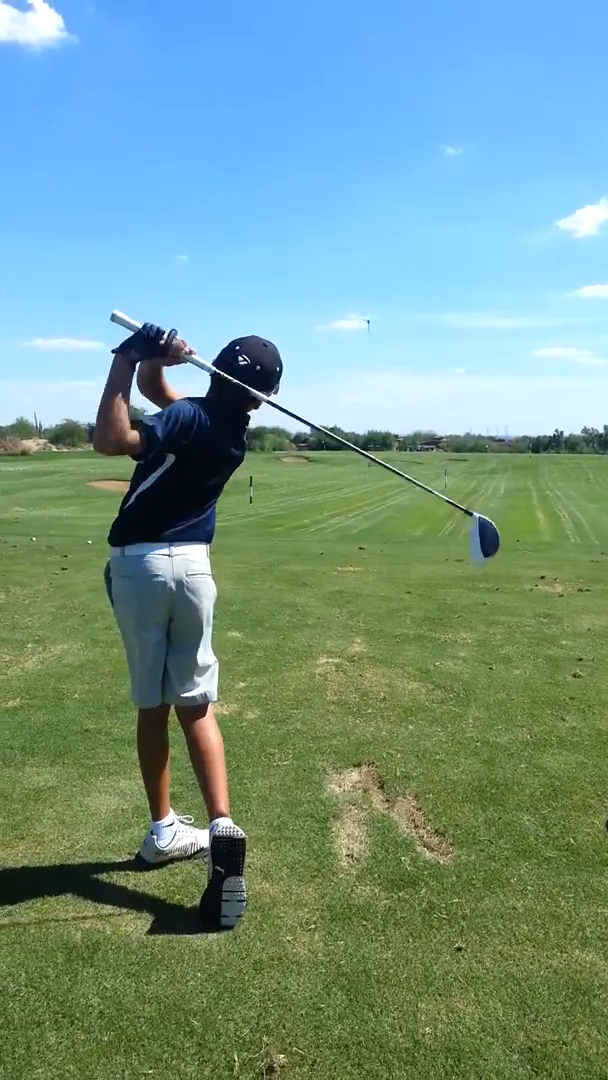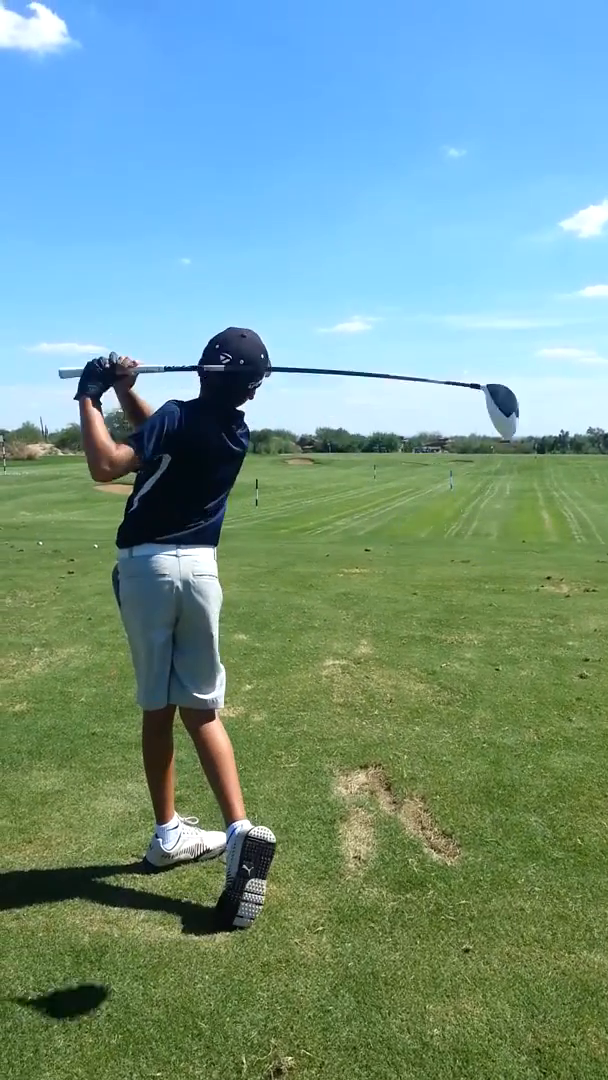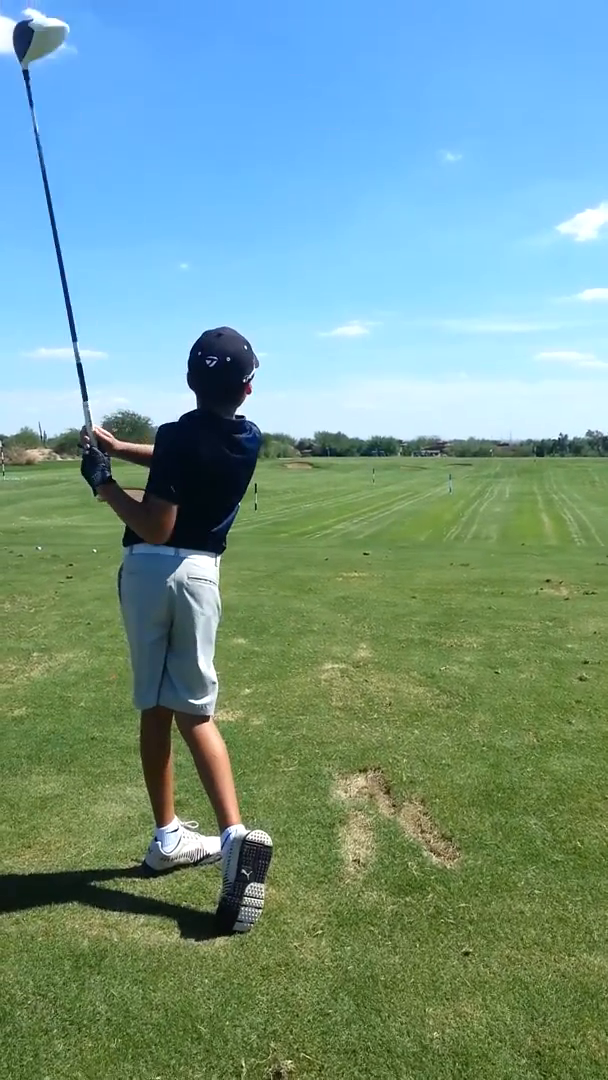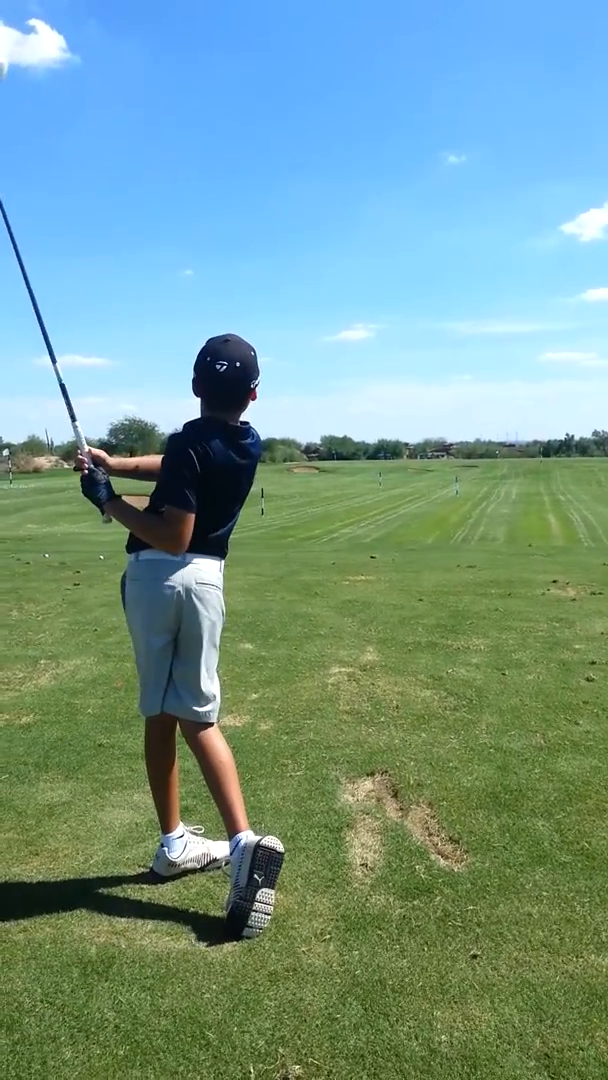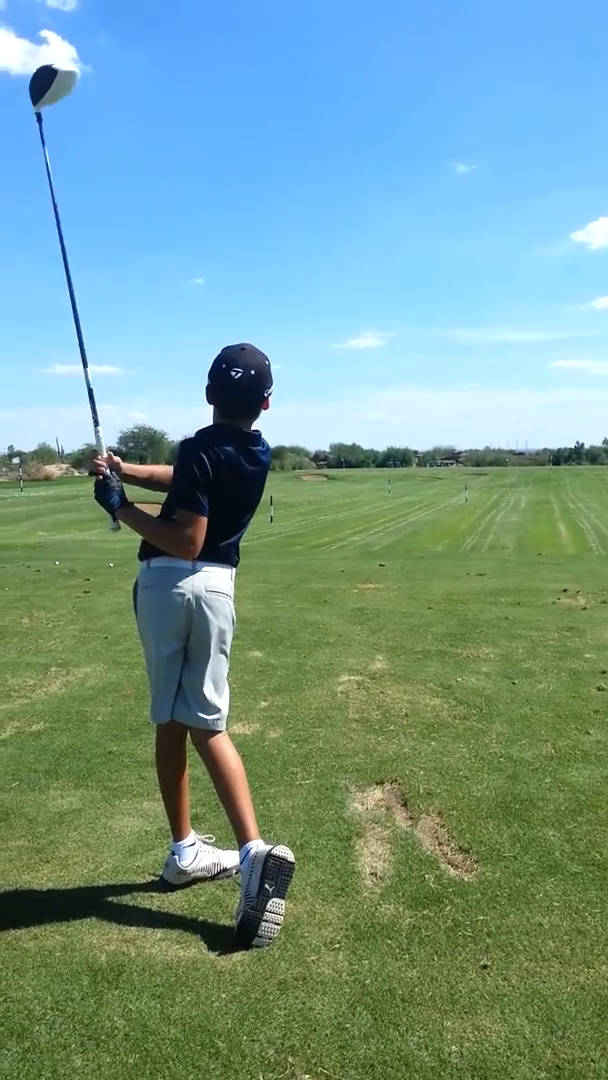
dt=0.5s
person 1, frame 1
left shoulder: (187, 420)
right shoulder: (234, 435)
left elbow: (109, 440)
right elbow: (162, 399)
left wrist: (130, 358)
right wrist: (150, 357)
left hip: (138, 566)
right hip: (191, 567)
left knee: (152, 705)
right knee: (195, 704)
left ankle: (163, 829)
right ankle: (221, 827)
person 1, frame 2
left shoulder: (178, 416)
right shoulder: (237, 434)
left elbow: (106, 467)
left wrist: (89, 402)
right wrist: (126, 394)
left hip: (146, 568)
right hip: (198, 569)
left knee: (157, 706)
right knee: (200, 707)
left ankle: (168, 833)
right ankle: (240, 831)
person 1, frame 3
left shoulder: (178, 435)
right shoulder: (248, 441)
left elbow: (155, 527)
left wrist: (103, 482)
right wrist: (119, 448)
left hip: (147, 570)
right hip: (199, 575)
left knee: (155, 708)
right knee: (194, 710)
left ankle: (167, 836)
right ankle: (234, 834)
person 1, frame 4
left shoulder: (189, 444)
right shoulder: (248, 445)
left elbow: (173, 537)
left wrist: (109, 500)
right wrist: (115, 463)
left hip: (154, 577)
right hip: (204, 580)
left knee: (159, 714)
right knee: (198, 717)
left ankle: (174, 842)
right ankle: (243, 840)
person 1, frame 5
left shoulder: (199, 449)
right shoulder: (258, 454)
left elbow: (185, 540)
left wrist: (121, 505)
right wrist: (129, 470)
left hip: (165, 584)
right hip: (215, 587)
left knee: (170, 721)
right knee: (207, 723)
left ankle: (184, 850)
right ankle: (252, 850)
